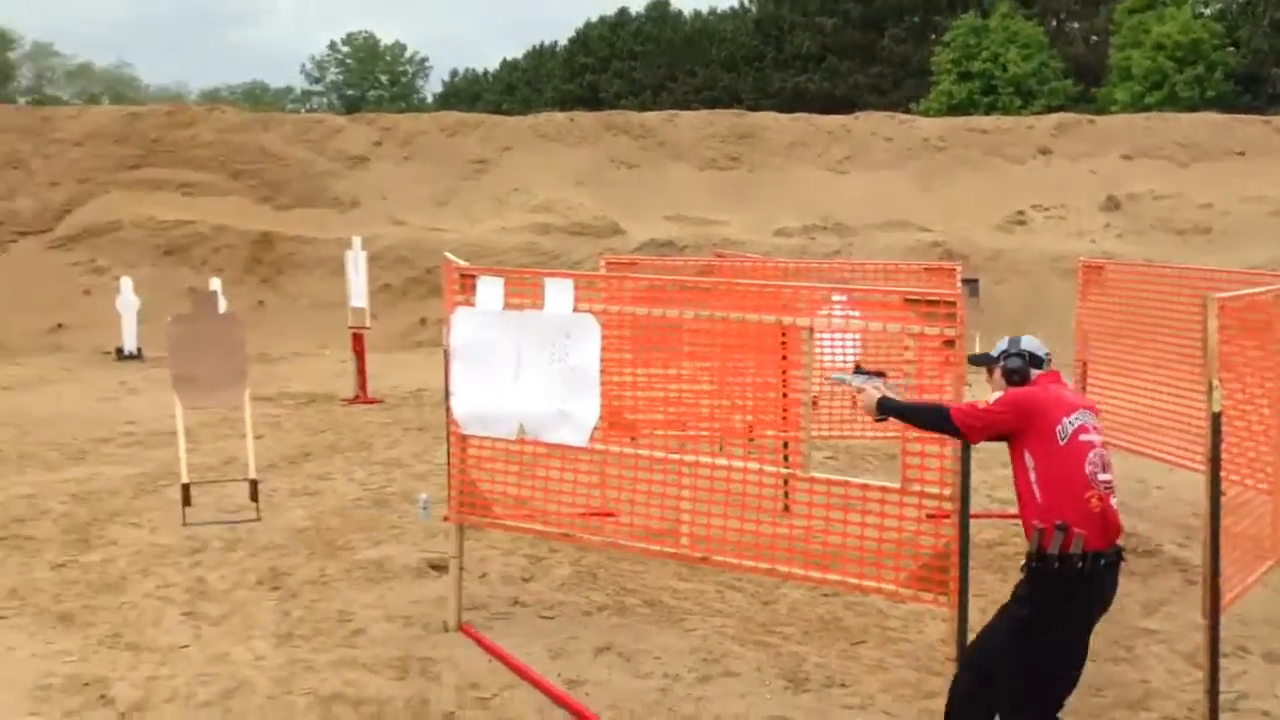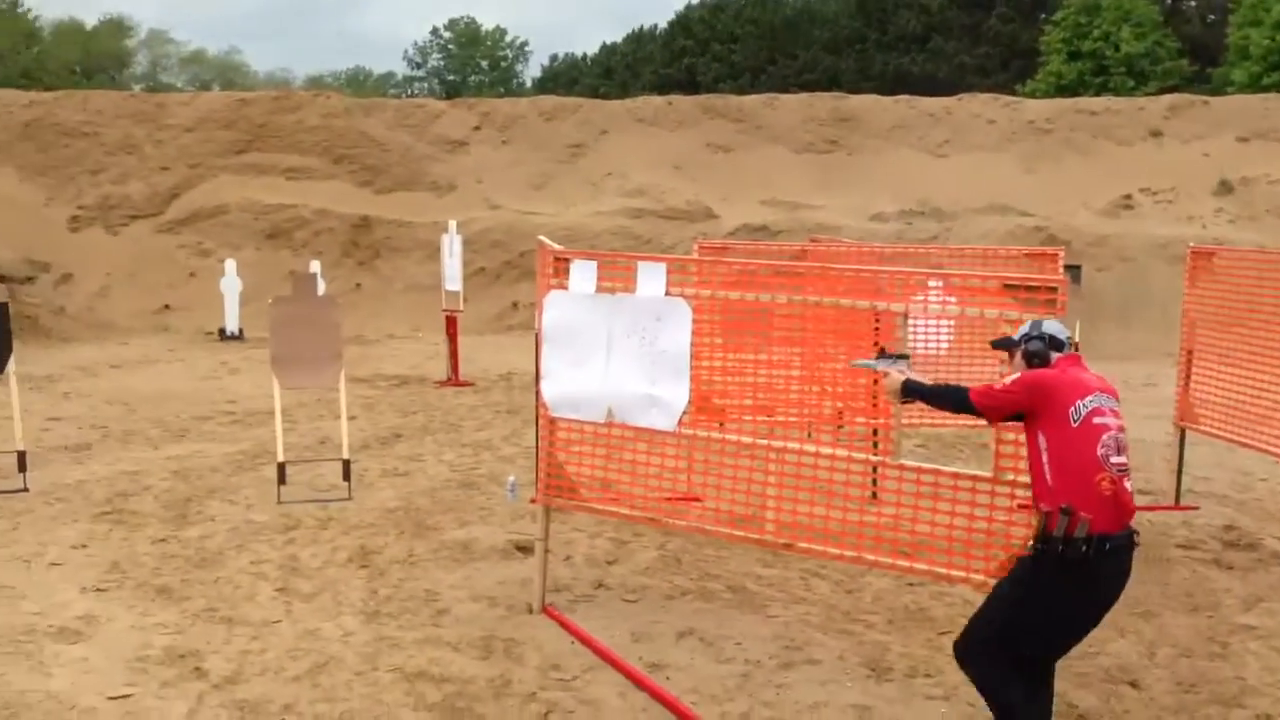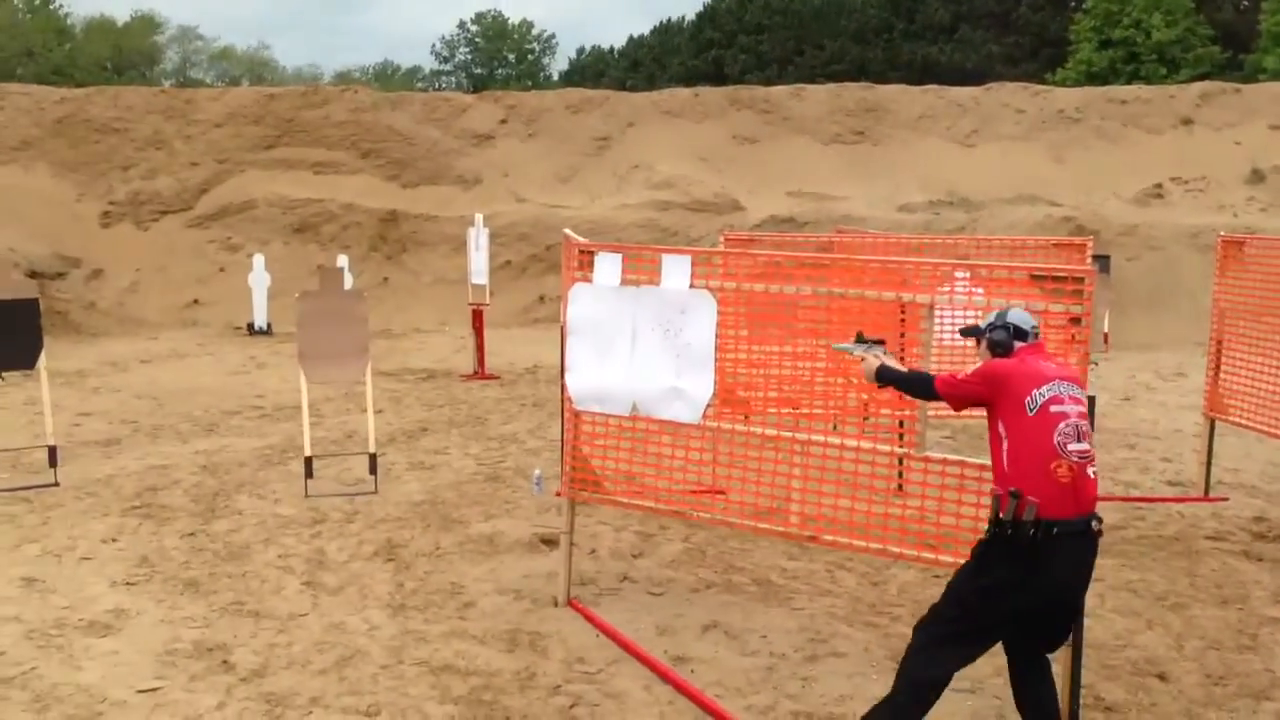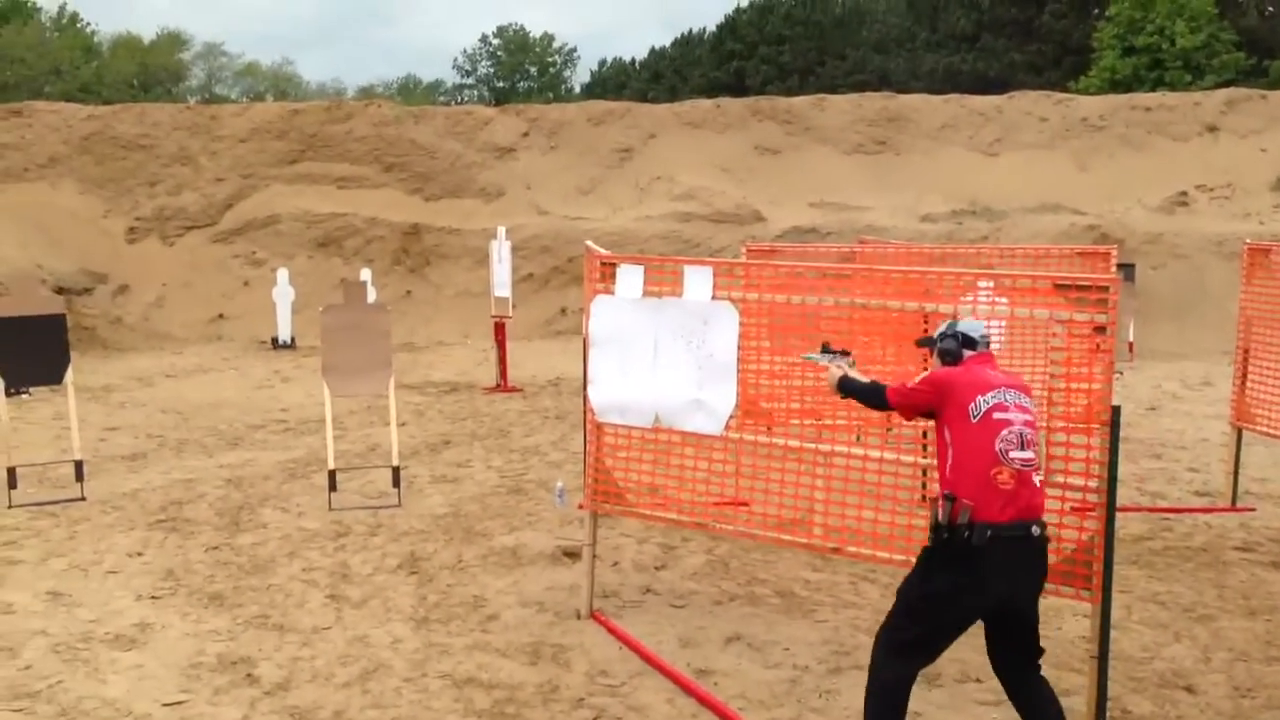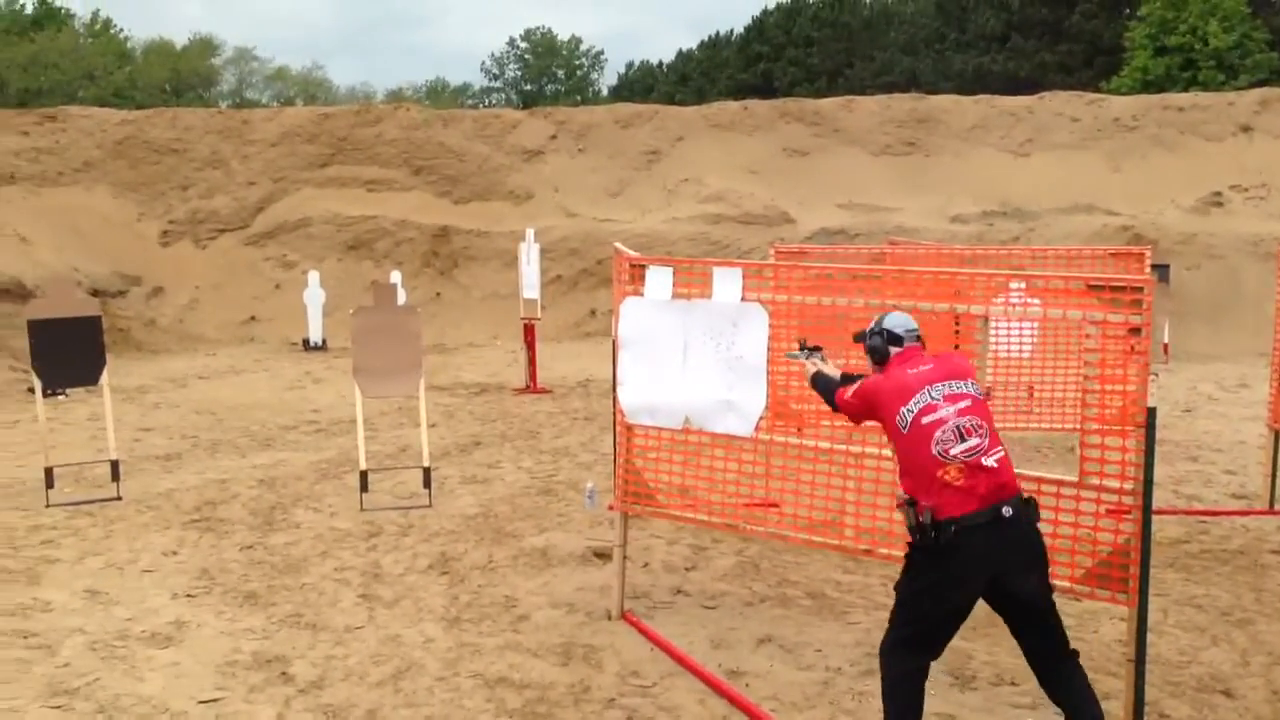
dt=0.3s
person 1, frame 1
left shoulder: (1026, 402)
right shoulder: (1076, 404)
left elbow: (948, 421)
right elbow: (966, 421)
left wrist: (884, 405)
right wrist: (898, 403)
left hip: (1064, 575)
right hip: (1094, 568)
right knee: (981, 668)
person 1, frame 2
left shoulder: (1042, 383)
right shoulder: (1100, 388)
left elbow: (967, 402)
left wrist: (907, 387)
right wrist: (922, 385)
left hip: (1069, 556)
right hip: (1113, 557)
left knee: (978, 653)
right knee: (1029, 657)
person 1, frame 3
left shoulder: (1003, 373)
right shoulder: (1067, 377)
left elbow: (933, 389)
left wrist: (882, 372)
right wrist: (897, 369)
left hip: (1025, 541)
right hip: (1078, 544)
left knee: (935, 643)
right knee: (1028, 650)
person 1, frame 4
left shoulder: (947, 382)
right shoulder: (1016, 387)
left elbow: (880, 399)
left wrist: (841, 382)
right wrist: (857, 377)
left hip: (967, 548)
right hip: (1026, 547)
left knee: (894, 655)
right knee: (1019, 663)
person 1, frame 5
left shoulder: (879, 387)
right shoulder: (958, 365)
left elbow: (837, 398)
left wrist: (818, 375)
right wrist: (839, 373)
left hip: (950, 541)
right hip: (1011, 526)
left knee: (903, 654)
right knee: (1049, 650)
